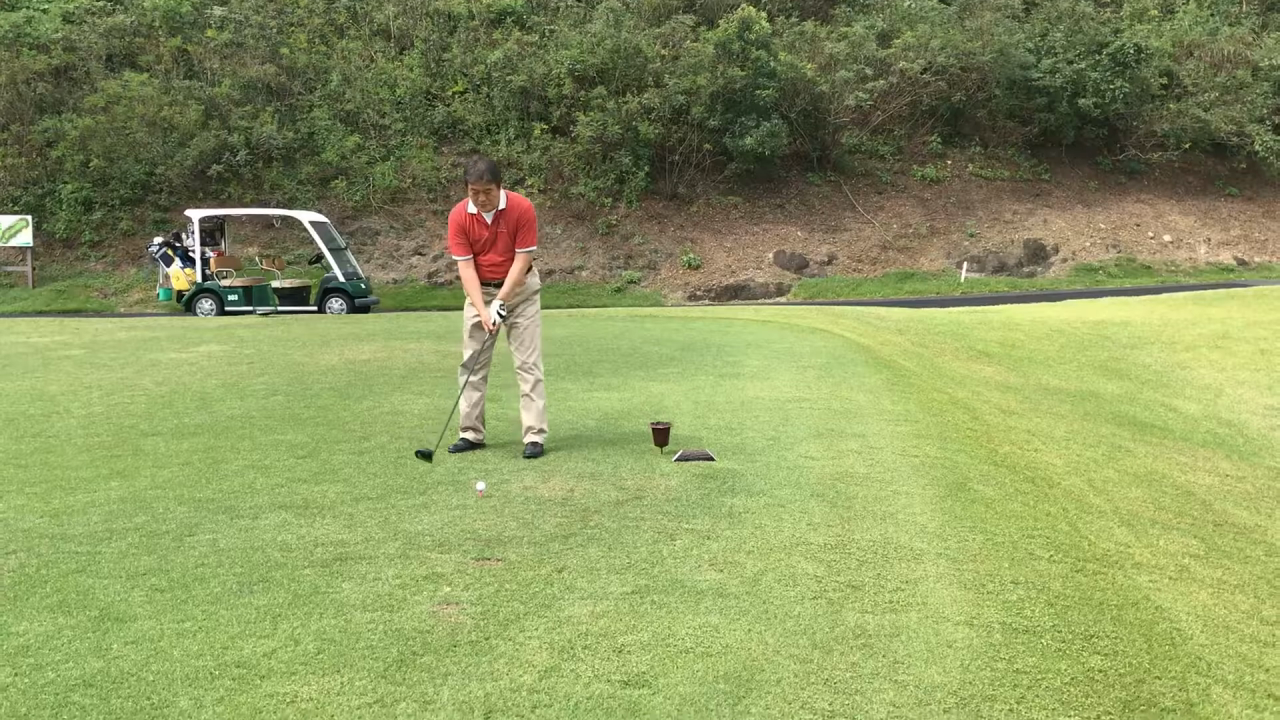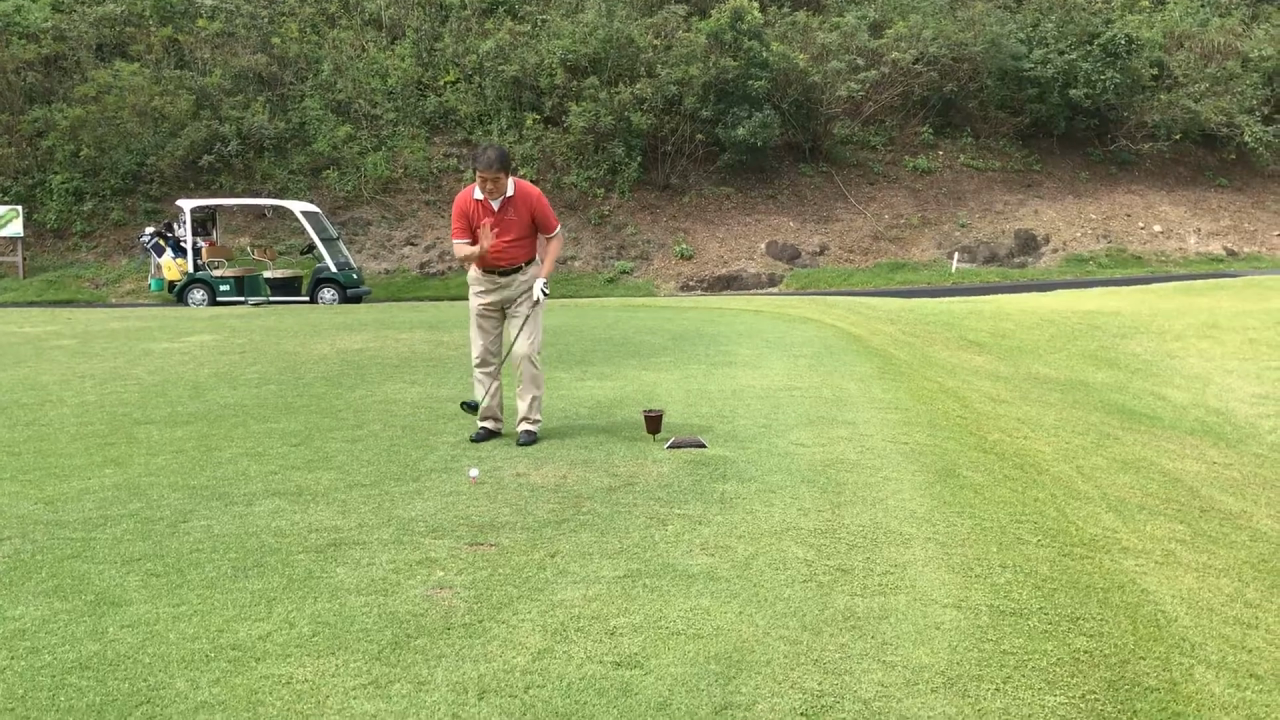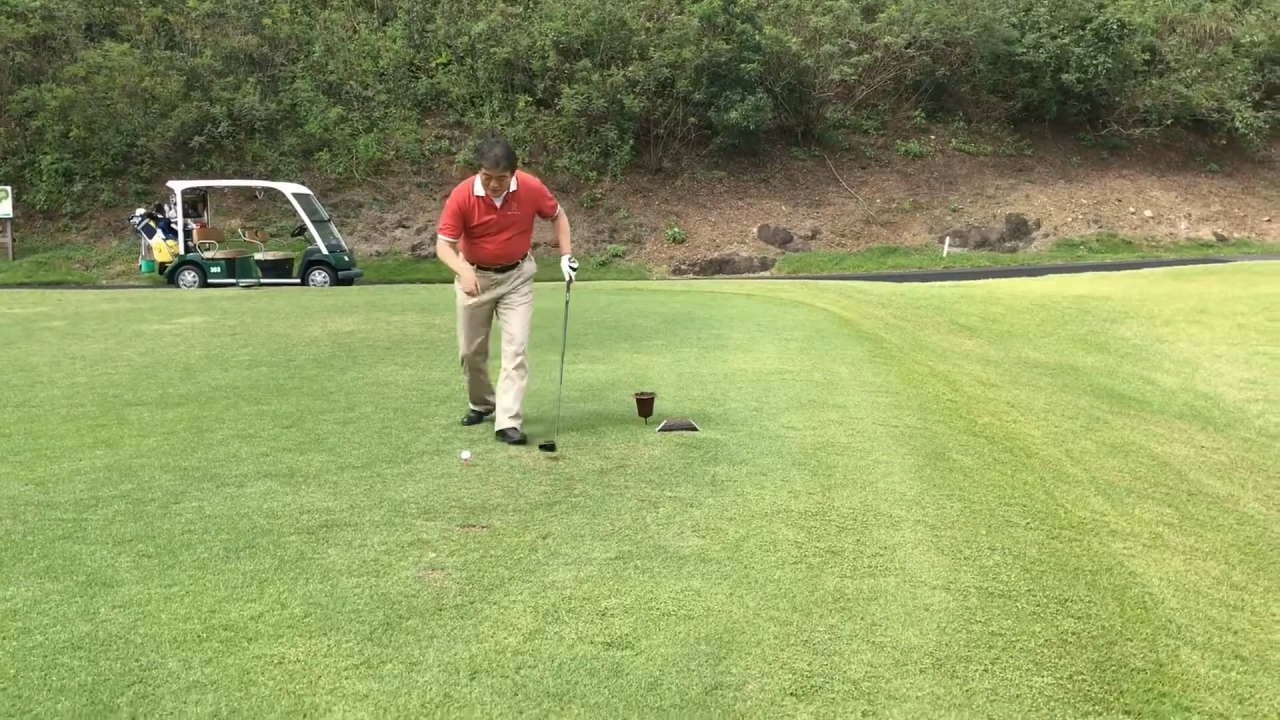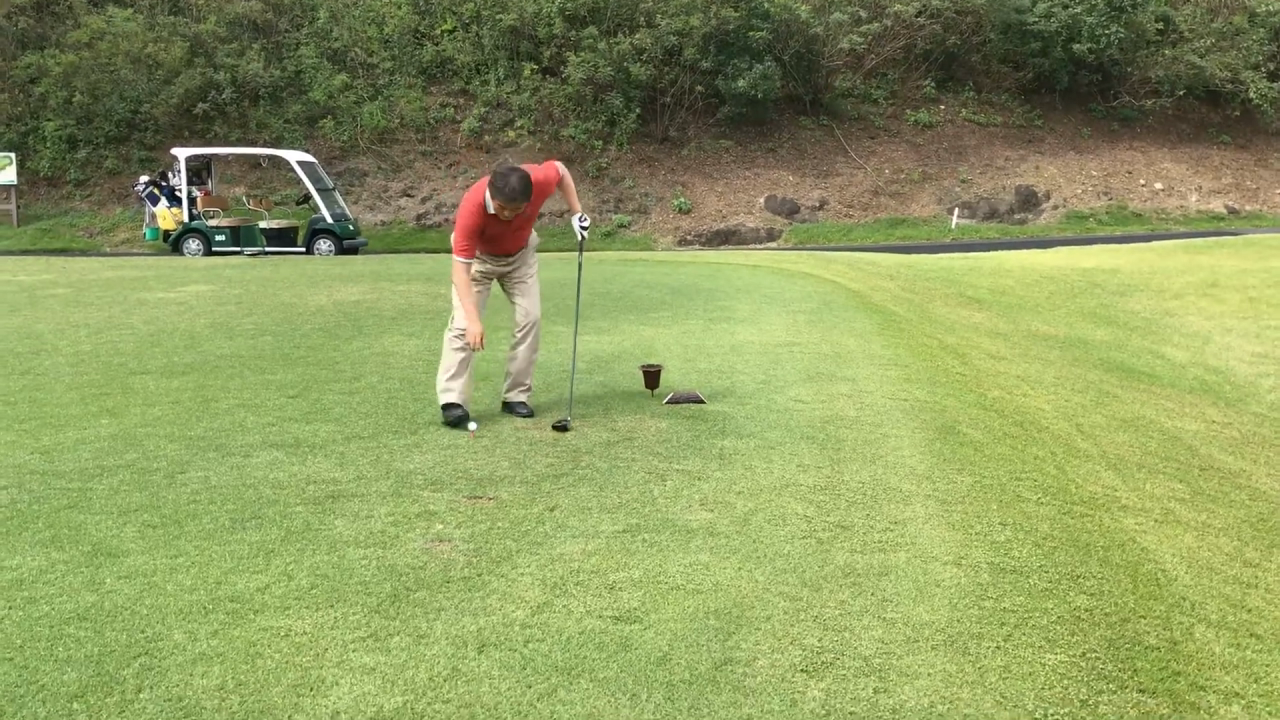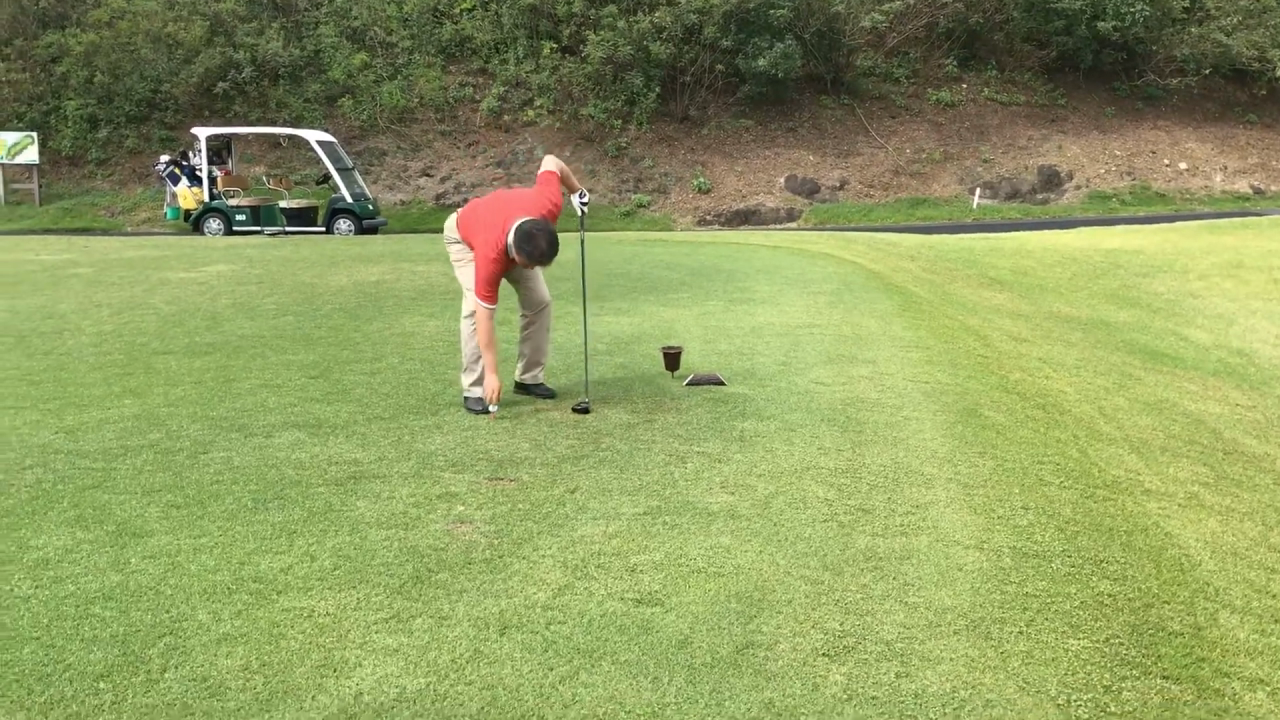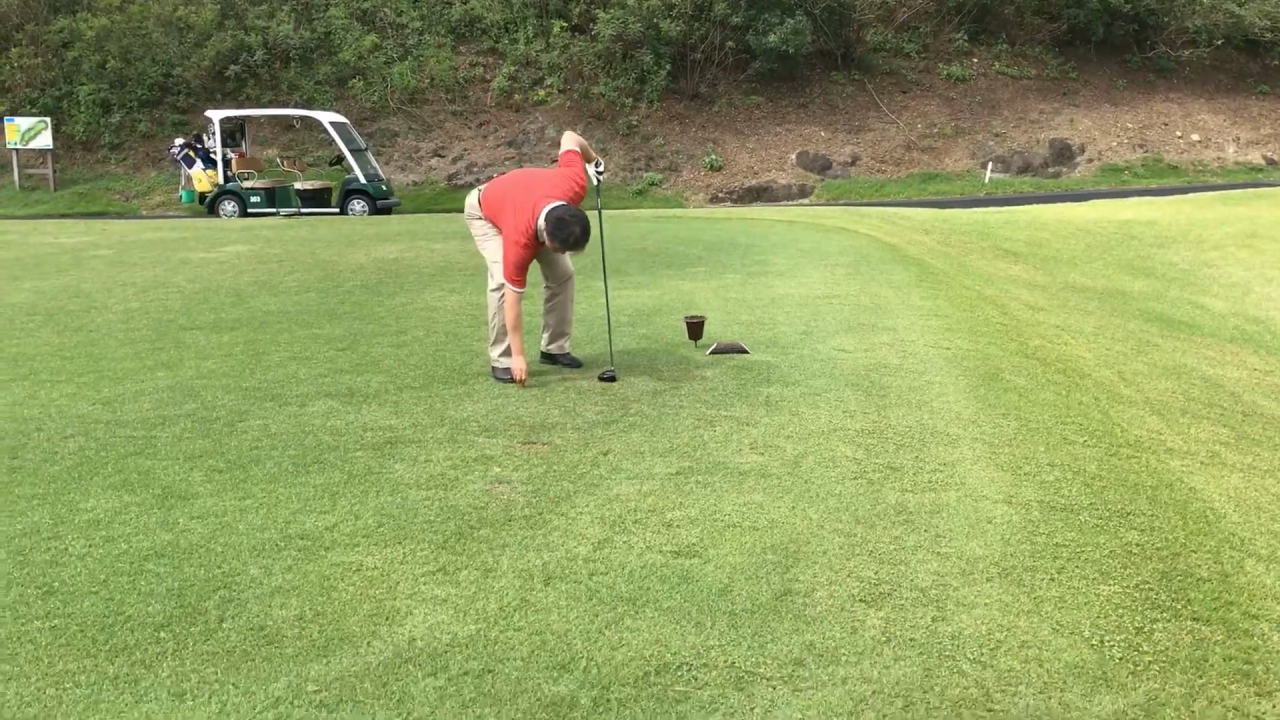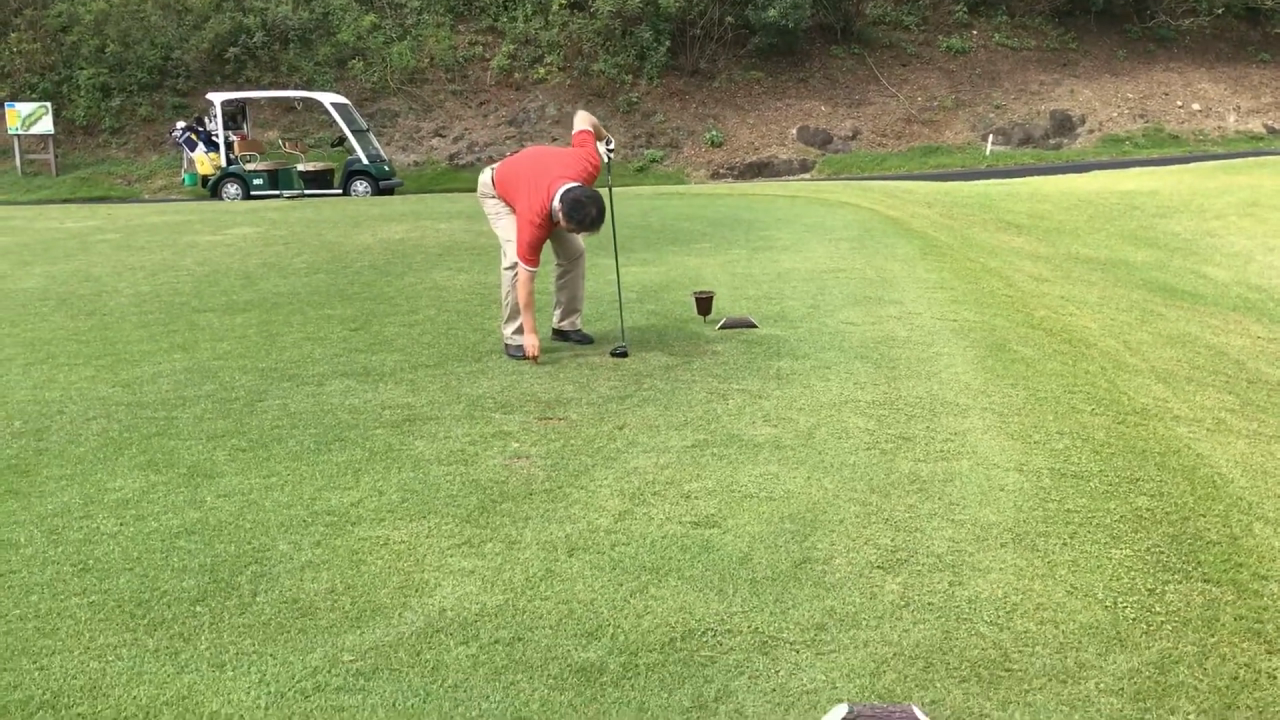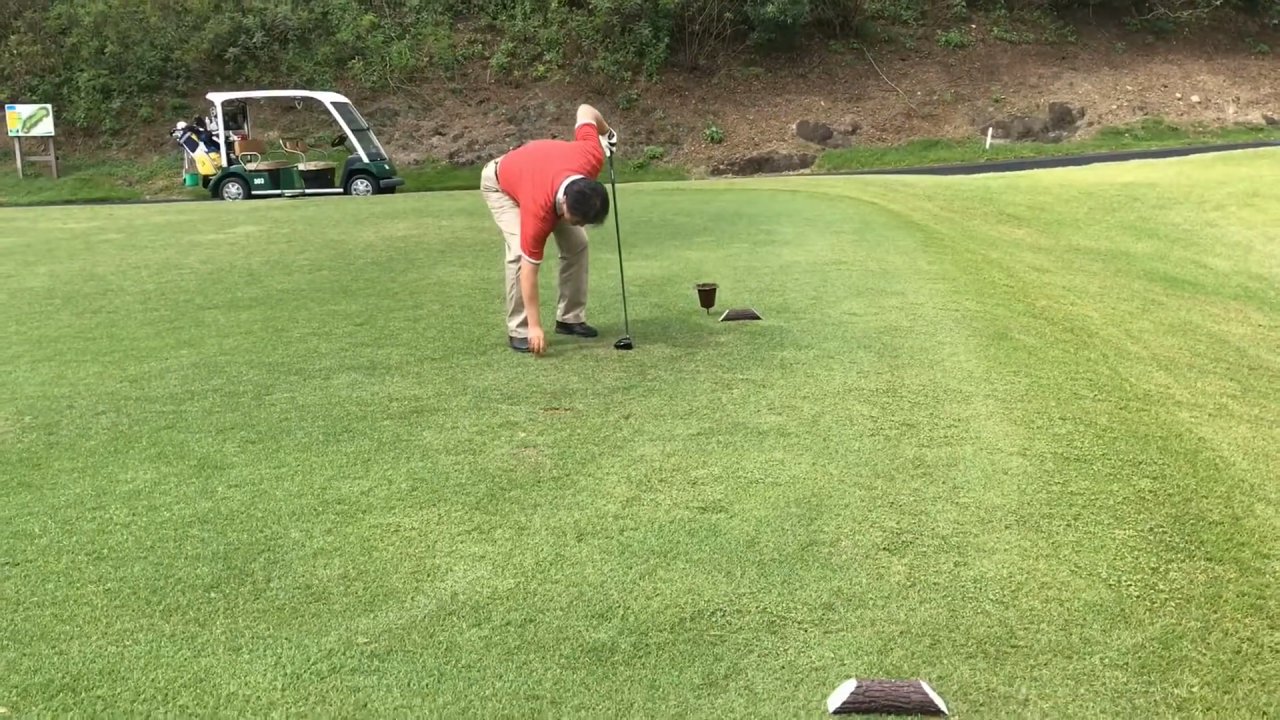
dt=0.4s
person 1, frame 1
left shoulder: (522, 208)
right shoulder: (458, 216)
left elbow: (522, 261)
right elbow: (466, 267)
left wrist: (502, 301)
right wrist: (483, 309)
left hip: (520, 290)
right hip: (480, 291)
left knee: (527, 363)
right knee: (472, 363)
left ankle: (534, 435)
right ankle: (471, 432)
person 1, frame 2
left shoulder: (531, 195)
right shoulder: (464, 201)
left elbow: (554, 237)
right elbow: (459, 252)
left wrist: (542, 278)
right wrist: (478, 249)
left hip: (525, 280)
right hip: (484, 282)
left knee: (526, 353)
right knee: (484, 355)
left ankle: (528, 422)
right ankle: (489, 421)
person 1, frame 3
left shoulder: (531, 188)
right shoulder: (461, 196)
left elbow: (558, 215)
right elbow: (444, 245)
left wrist: (566, 255)
right wrist: (463, 273)
left hip: (516, 277)
right hip: (475, 275)
left knee: (515, 346)
right knee: (472, 350)
left ankle: (508, 422)
right ankle: (482, 403)
person 1, frame 4
left shoulder: (538, 181)
right shoulder: (473, 207)
left elbow: (559, 167)
right elbow: (461, 267)
left wrist: (576, 212)
right wrist: (473, 319)
left hip: (519, 253)
right hip: (476, 255)
left knee: (529, 318)
right knee: (463, 323)
left ankle: (516, 396)
right ankle: (452, 401)
person 1, frame 5
left shoulder: (549, 206)
right shoulder: (492, 255)
left elbow: (551, 161)
right elbow: (485, 315)
left wrist: (576, 191)
right wrist: (493, 373)
left hip: (508, 229)
right hip: (464, 236)
left knee: (539, 301)
right knee: (474, 307)
left ankle: (529, 378)
right ankle: (474, 389)
person 1, frame 6
left shoulder: (575, 186)
right shoulder: (521, 238)
left elbow: (570, 137)
right elbow: (513, 298)
left wrist: (594, 161)
right wrist: (518, 356)
left hip: (527, 200)
right hip: (485, 212)
left knee: (562, 274)
right knee: (502, 281)
left ankle: (555, 349)
right ankle: (502, 359)
person 1, frame 7
left shoulder: (589, 166)
right shoulder: (535, 218)
left elbow: (582, 117)
right elbow: (526, 277)
left wrist: (605, 139)
right wrist: (531, 334)
left hip: (540, 179)
right hip: (497, 190)
left knee: (574, 251)
right knee: (515, 259)
left ankle: (566, 325)
right ankle: (514, 337)
person 1, frame 8
left shoulder: (592, 159)
right shoulder: (540, 211)
left elbow: (585, 111)
right elbow: (529, 269)
left wrist: (607, 133)
right wrist: (536, 326)
left hip: (542, 171)
right hip: (501, 184)
left knee: (577, 245)
right knee: (519, 252)
left ankle: (570, 318)
right ankle: (519, 329)
